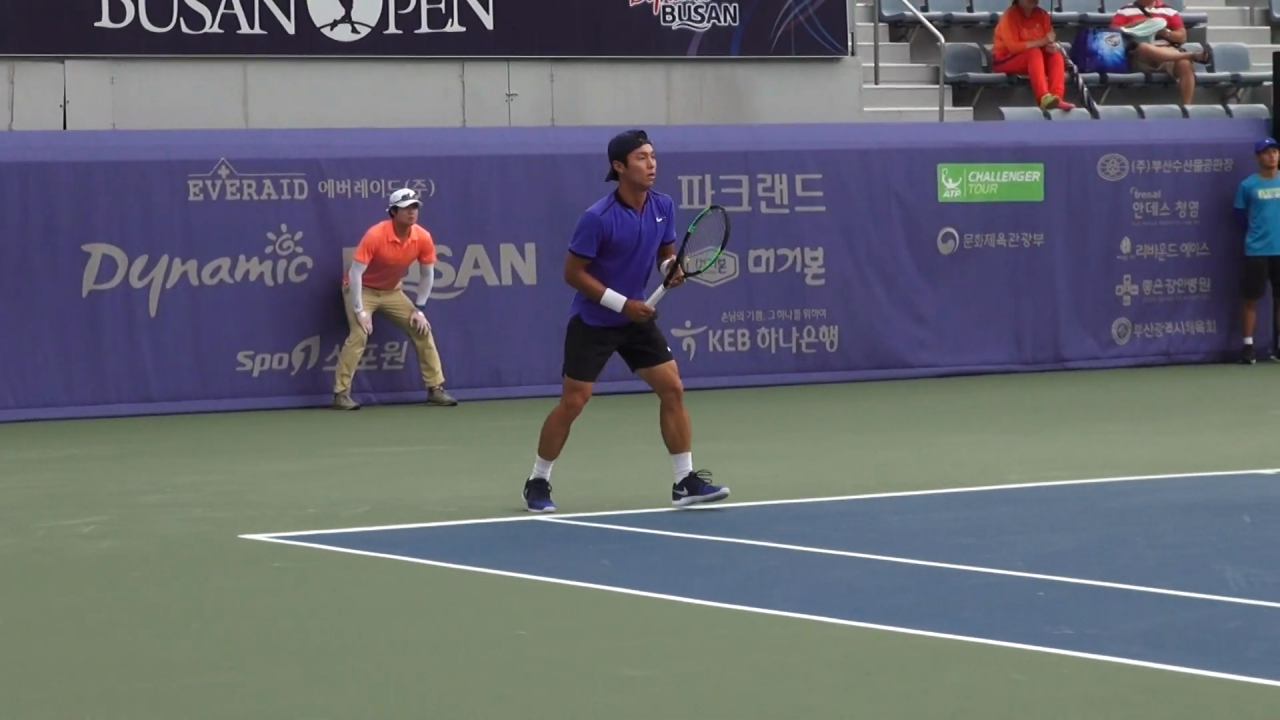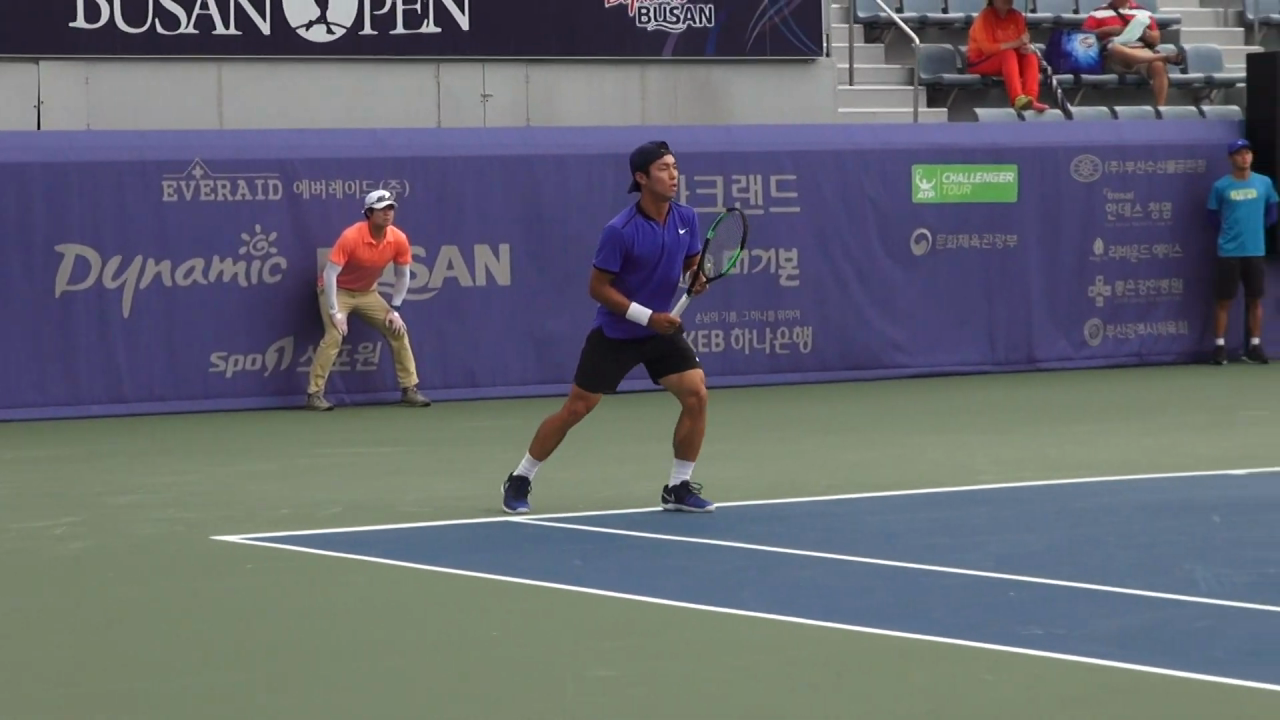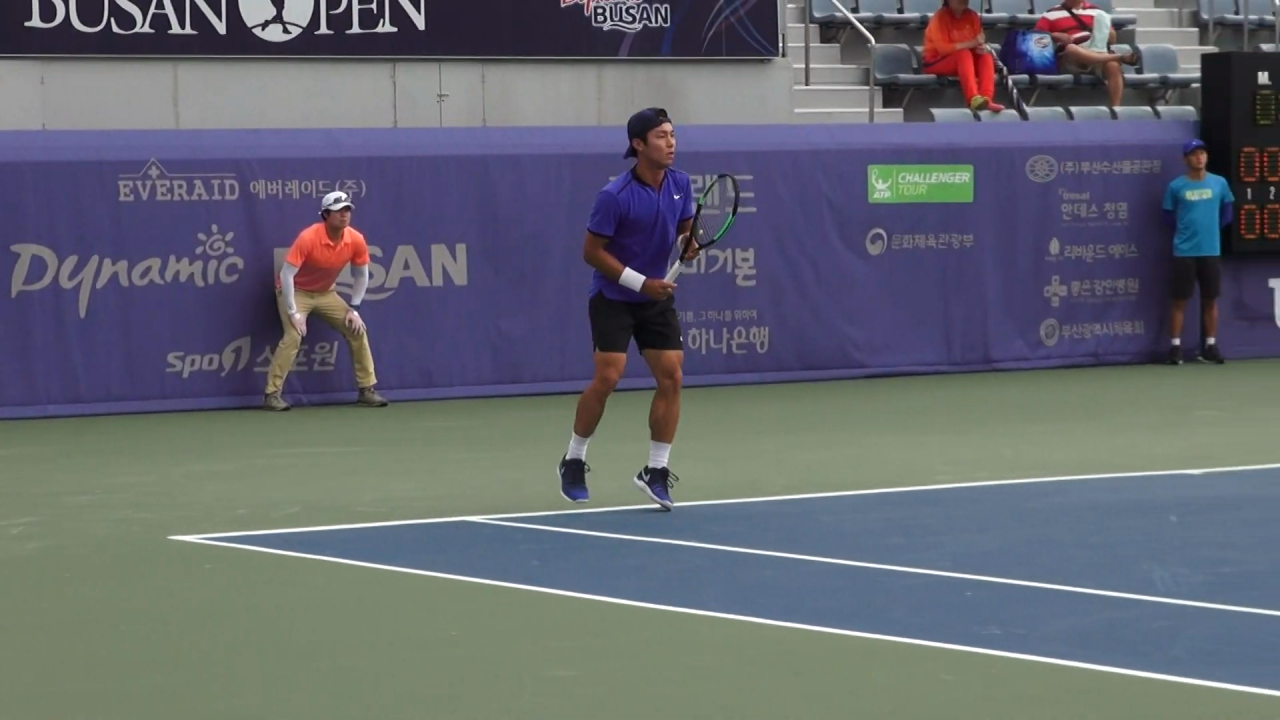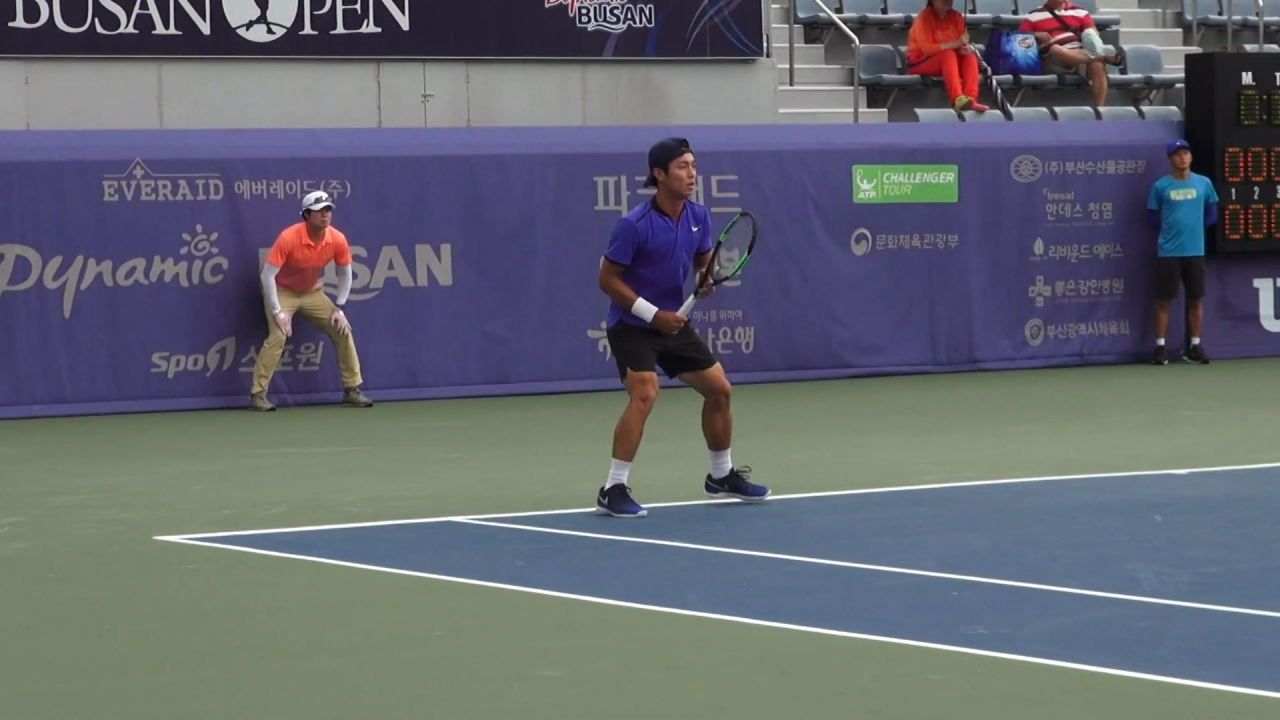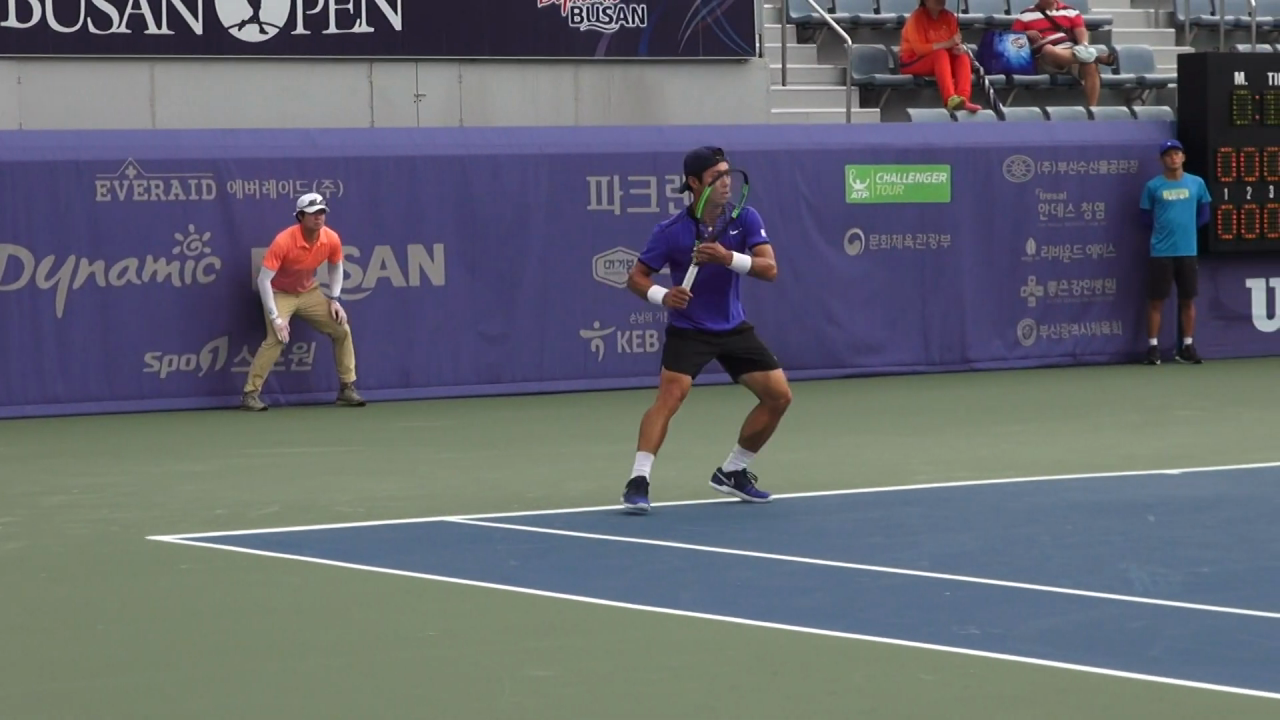
dt=0.2s
person 1, frame 1
left shoulder: (663, 206)
right shoulder: (597, 217)
left elbow: (665, 253)
right elbow: (573, 272)
left wrist: (672, 269)
right wrist: (622, 303)
left hip: (637, 318)
right hip: (593, 321)
left knee: (673, 390)
right knee: (573, 403)
left ankle: (686, 481)
right ankle: (537, 482)
person 1, frame 2
left shoulder: (687, 218)
right shoulder: (620, 230)
left elbow: (692, 263)
right elbow: (598, 288)
left wrist: (697, 279)
right wrist: (647, 317)
left hip: (661, 330)
right hip: (615, 332)
left knee: (696, 397)
right knee: (576, 409)
left ankle: (678, 487)
right ankle: (520, 479)
person 1, frame 3
left shoulder: (680, 184)
right shoulder: (614, 195)
left elbow: (685, 229)
right elbow: (591, 252)
left wrist: (688, 246)
right wrist: (639, 282)
left hip: (656, 297)
right hip: (612, 298)
left knee: (671, 380)
right knee: (607, 380)
left ankle: (656, 470)
right ankle: (573, 461)
person 1, frame 4
left shoulder: (699, 217)
right shoulder: (633, 225)
left elbow: (704, 263)
right elbow: (607, 279)
right wrist: (652, 313)
left hip: (674, 322)
right hip: (632, 325)
left knee: (720, 390)
right knee: (645, 396)
left ankle: (722, 476)
right ankle: (614, 489)
person 1, frame 5
left shoulder: (746, 218)
right shoulder: (669, 231)
left elbow: (769, 268)
right elbow: (637, 278)
left wrist: (729, 258)
right wrist: (662, 296)
left hip: (733, 327)
right hip: (688, 330)
left knee: (779, 396)
right knee: (669, 396)
left ankle: (732, 472)
right ankle: (638, 481)
person 2, frame 1
right shoulder: (1248, 185)
right elbow: (1241, 214)
right wrist: (1256, 229)
right hip: (1256, 250)
right knee: (1251, 299)
right ankle: (1248, 344)
person 2, frame 2
left shoulder: (1265, 183)
right shoulder: (1220, 186)
left elbow: (1271, 212)
right elbow: (1214, 216)
left wrist: (1256, 228)
right wrist: (1230, 231)
left hip: (1256, 251)
right hip: (1229, 251)
left knee: (1255, 300)
right knee: (1224, 300)
left ankle: (1254, 346)
right ankle: (1220, 345)
person 2, frame 3
left shoulder: (1220, 183)
right shoulder: (1176, 186)
left elbow: (1227, 213)
right elbow: (1170, 216)
left wrist: (1210, 228)
right wrist: (1187, 229)
left hip: (1211, 251)
right hip: (1184, 252)
left knee: (1210, 300)
right knee: (1180, 301)
left ankle: (1210, 346)
right ankle: (1175, 346)
person 2, frame 4
left shoulder: (1204, 183)
right shoulder: (1160, 186)
left elbow: (1211, 213)
right elbow: (1154, 216)
left wrist: (1194, 228)
right wrist: (1171, 229)
left hip: (1195, 251)
right hip: (1168, 252)
left knee: (1195, 300)
right knee: (1164, 301)
left ankle: (1195, 346)
right ankle: (1160, 346)
person 2, frame 5
left shoulder: (1197, 183)
right shoulder: (1153, 186)
left elbow: (1204, 213)
right elbow: (1146, 216)
left wrist: (1187, 228)
right wrist: (1164, 229)
left hip: (1188, 251)
right hip: (1161, 252)
left knee: (1188, 300)
right knee: (1156, 301)
left ankle: (1187, 346)
right ankle: (1153, 347)
person 3, frame 1
left shoulder: (424, 238)
right shoulder: (375, 235)
left elbow: (427, 275)
right elbow: (355, 273)
left wrist: (419, 309)
right wrist: (359, 311)
left hip: (392, 291)
right hip: (362, 289)
left knee: (422, 330)
right knee: (359, 334)
left ankle: (435, 389)
right ankle: (341, 393)
person 3, frame 2
left shoulder: (399, 239)
right shoulder: (351, 236)
left elbow: (403, 276)
right elbow: (329, 274)
left wrist: (394, 310)
right wrist: (335, 312)
left hip: (368, 292)
right hip: (337, 290)
left knee: (398, 331)
right knee: (334, 335)
left ankle: (409, 389)
right ankle: (315, 394)
person 3, frame 3
left shoulder: (356, 240)
right shoulder: (308, 238)
left elbow: (362, 276)
right elbow: (286, 275)
left wrist: (354, 309)
right wrist: (294, 313)
left hip: (326, 292)
right hip: (296, 291)
left knee: (357, 330)
right knee: (293, 336)
left ankle: (367, 389)
right ankle: (272, 394)
person 3, frame 4
left shoulder: (337, 239)
right shoulder: (288, 237)
left elbow: (345, 274)
right elbow: (267, 275)
left wrist: (339, 308)
right wrist: (278, 312)
left hip: (312, 292)
right hip: (282, 291)
left knee: (343, 331)
right knee: (278, 336)
left ankle: (352, 389)
right ankle: (258, 394)
person 3, frame 5
left shoulder: (332, 239)
right shoulder: (283, 241)
left elbow: (336, 269)
right elbow: (263, 280)
left wrist: (334, 300)
right wrist: (275, 318)
left hip: (309, 292)
right hip: (279, 293)
left knee: (341, 329)
right knee: (276, 339)
left ankle: (346, 388)
right ankle: (250, 393)
